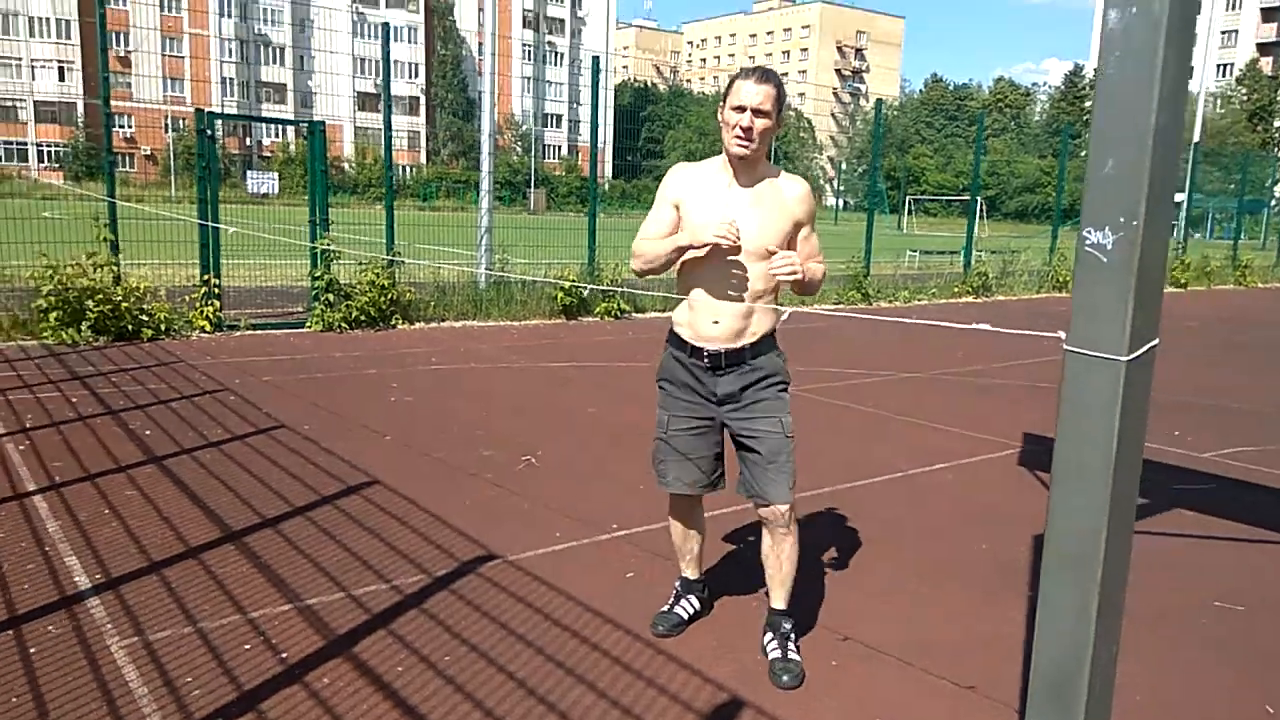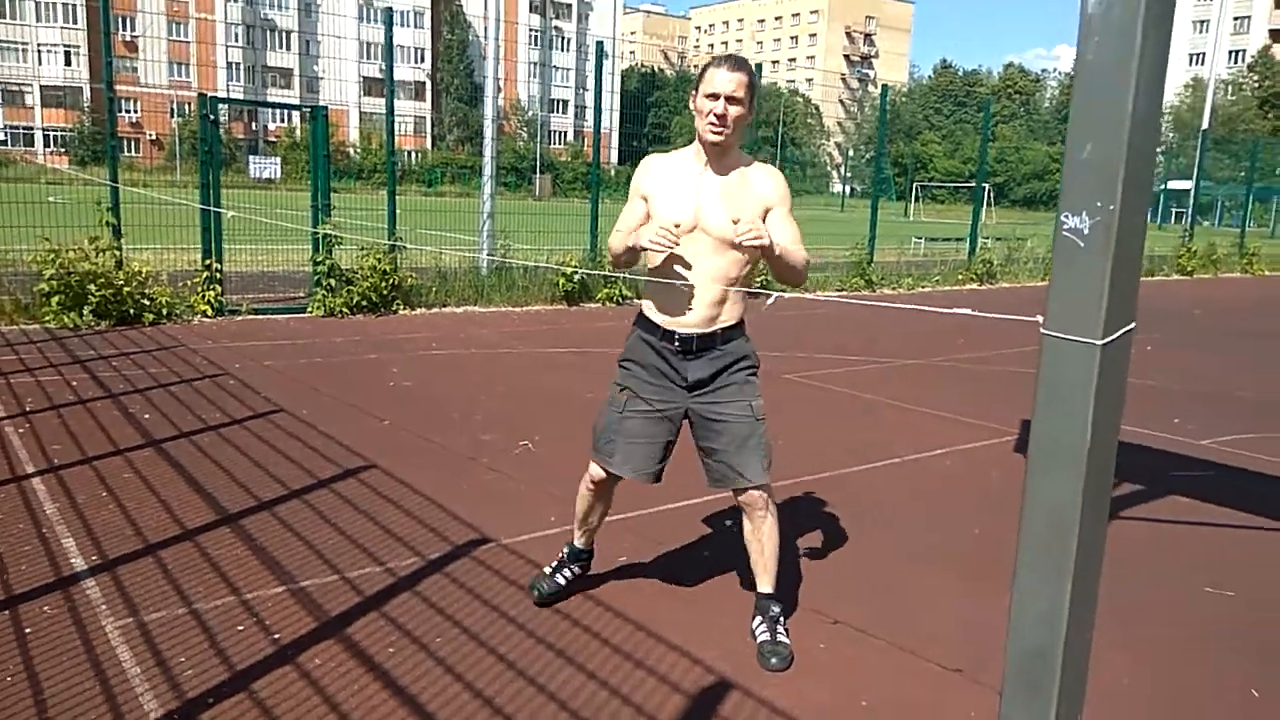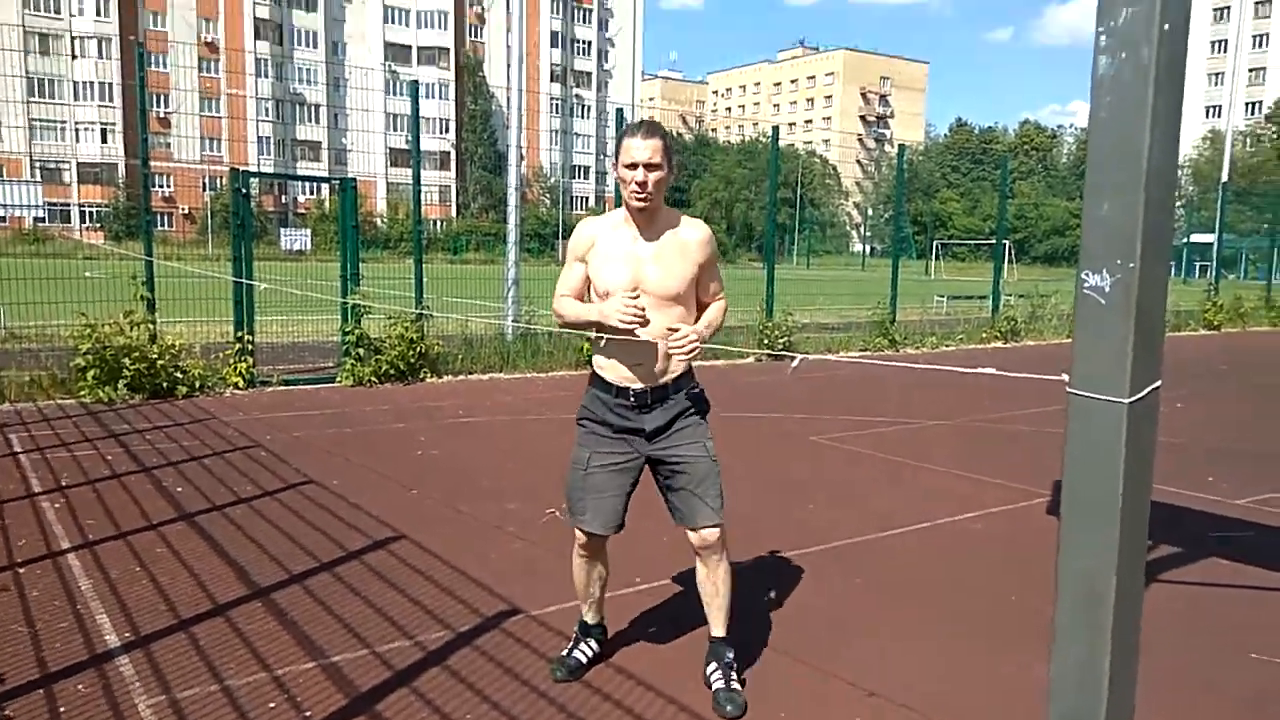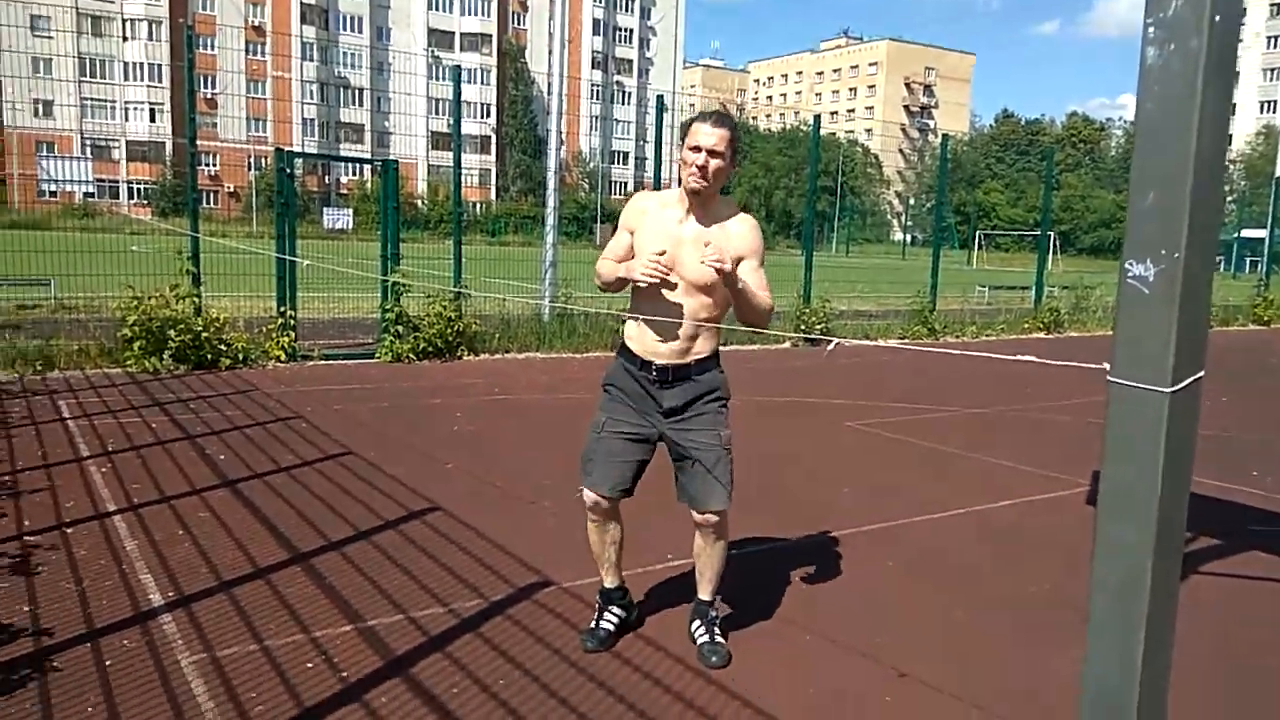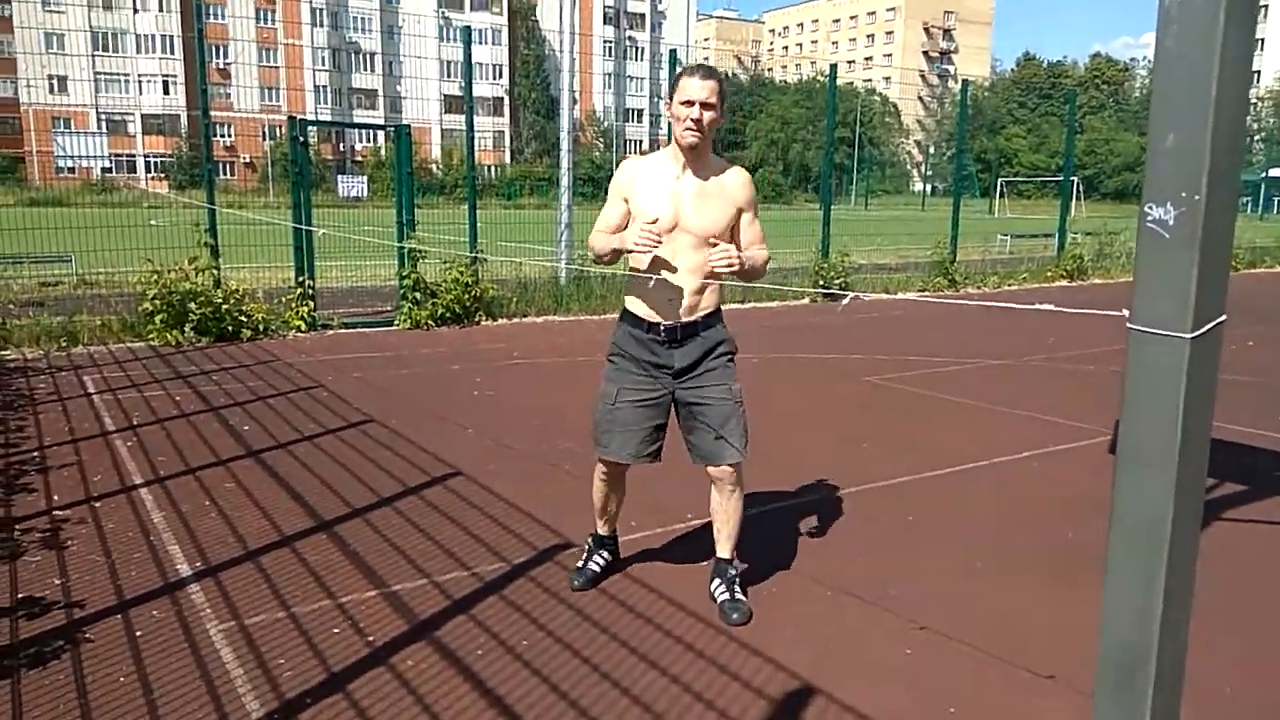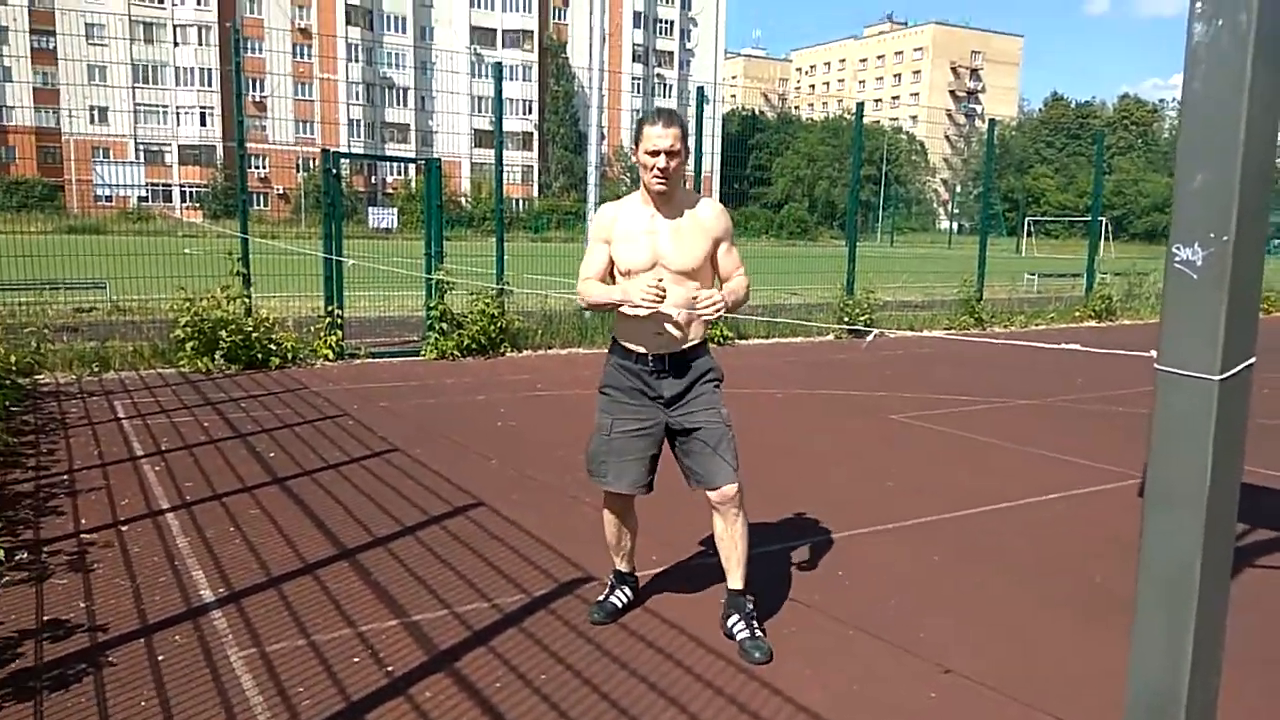
dt=0.4s
person 1, frame 1
left shoulder: (794, 193)
right shoulder: (683, 179)
left elbow: (815, 274)
right elbow: (639, 261)
left wrist: (799, 271)
right wrist: (689, 238)
left hip: (757, 369)
right hip: (686, 364)
left knee: (776, 508)
right knee: (682, 492)
left ankle: (779, 625)
right ankle: (692, 588)
person 1, frame 2
left shoulder: (766, 182)
right shoulder: (654, 170)
left elbow: (798, 274)
right elbow: (615, 251)
left wrist: (768, 247)
right wrist: (637, 239)
left hip: (723, 356)
right hip: (652, 349)
left knee: (754, 492)
right knee: (601, 472)
left ankle: (768, 609)
right ankle: (577, 556)
person 1, frame 3
left shoulder: (696, 236)
right shoulder: (589, 234)
left elbow: (716, 301)
right elbow: (564, 306)
left wrist: (701, 331)
right wrist: (600, 312)
left hip: (676, 404)
right hip: (607, 404)
left knee: (708, 536)
right knee: (589, 534)
left ankle: (722, 654)
right ankle: (590, 631)
person 1, frame 4
left shoulder: (743, 231)
right shoulder: (642, 207)
left elbow: (761, 318)
right elbow: (602, 271)
left wrist: (735, 282)
right wrist: (628, 269)
left hip: (698, 385)
right hip: (631, 377)
left knee: (710, 515)
right knee: (597, 498)
left ankle: (705, 614)
right ankle: (615, 601)
person 1, frame 5
left shoulder: (736, 183)
right shoulder: (633, 172)
left elbow: (759, 261)
right elbow: (596, 246)
left wrist: (739, 262)
right wrist: (622, 241)
left hip: (704, 343)
right hip: (637, 339)
left knee: (726, 468)
right knee: (611, 460)
left ankle: (724, 573)
right ankle: (603, 544)
person 1, frame 6
left shoulder: (711, 215)
right shoulder: (610, 217)
left elbow: (740, 282)
right elbow: (585, 292)
left wrist: (724, 299)
right wrist: (623, 292)
left hip: (692, 371)
right hip: (628, 372)
left knee: (726, 492)
right knee: (617, 491)
left ankle: (738, 606)
right ankle: (623, 580)
